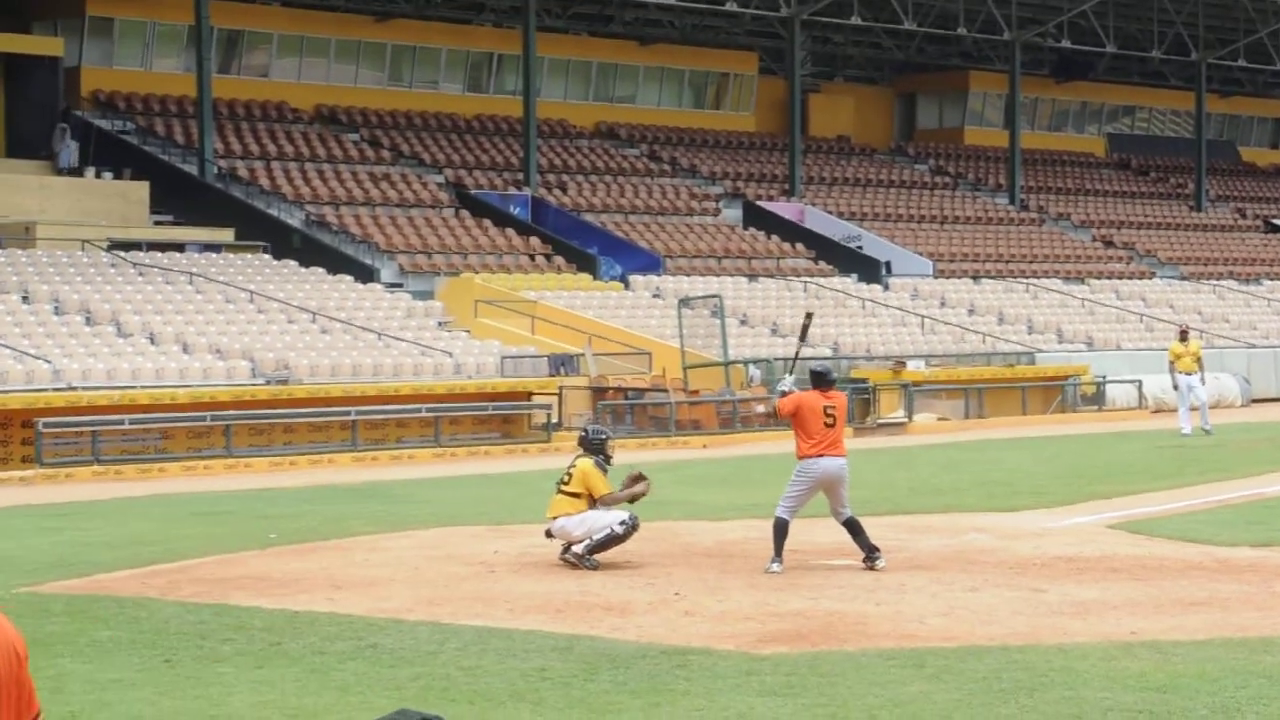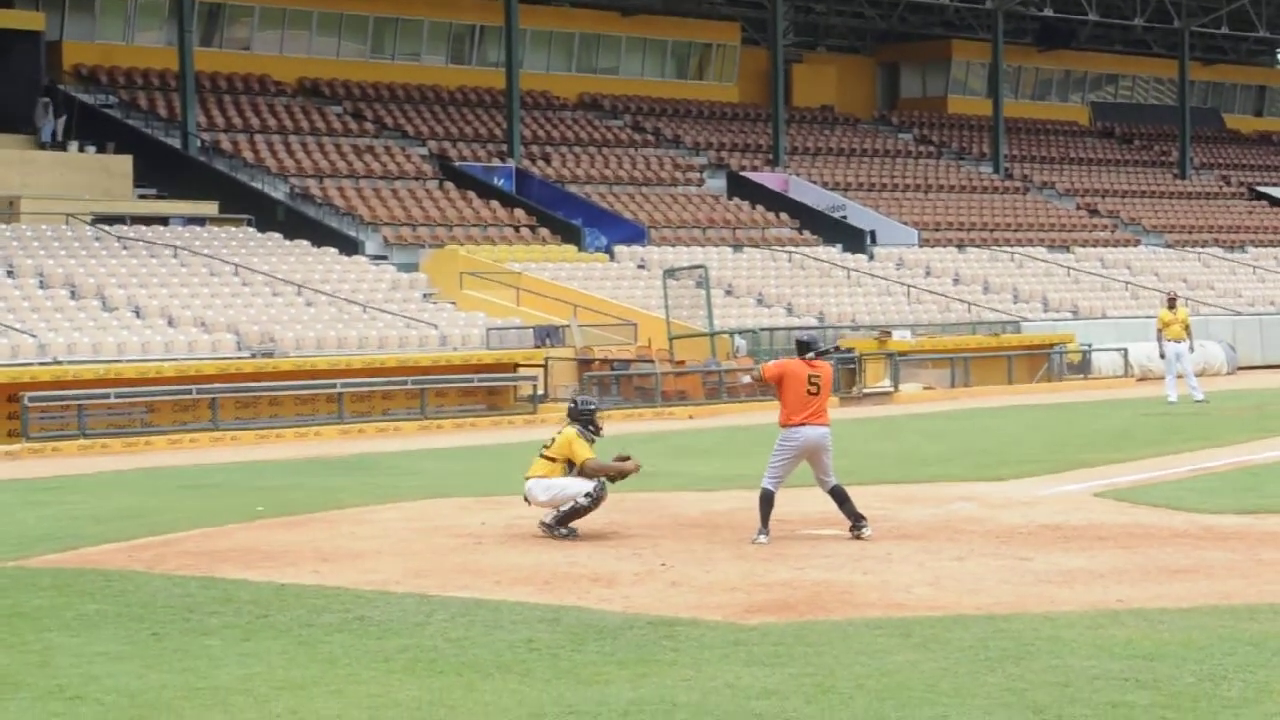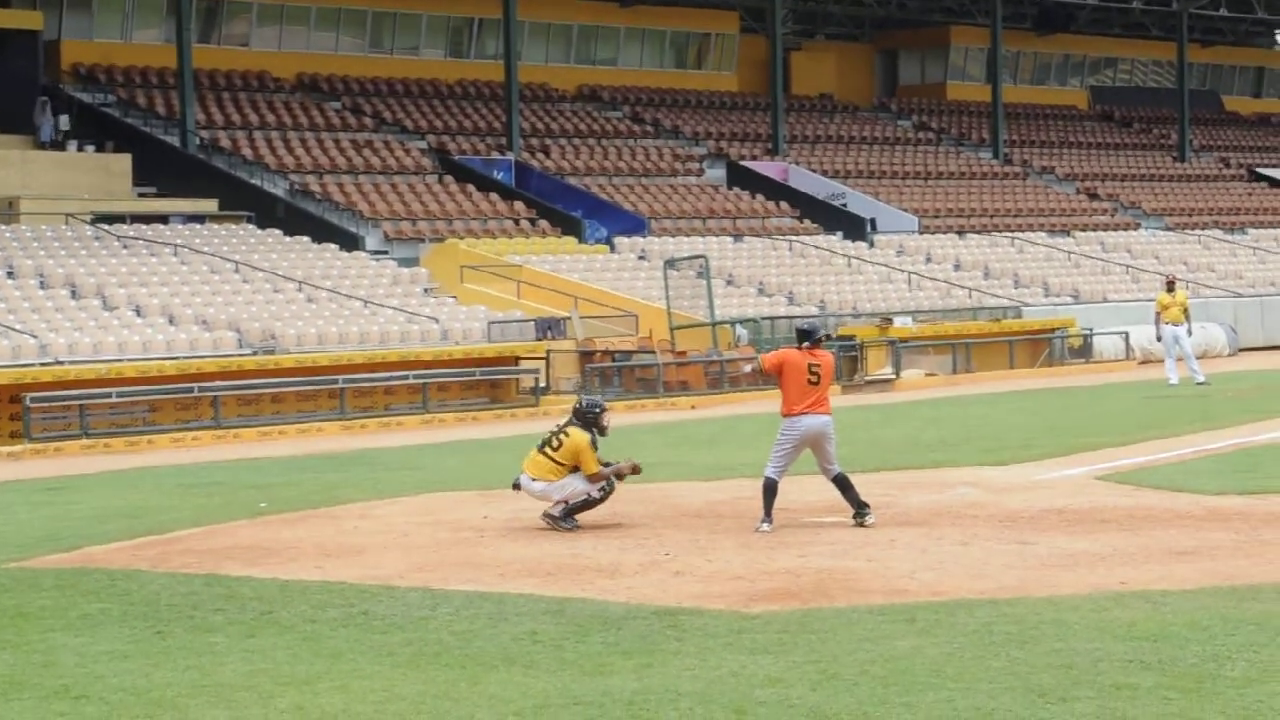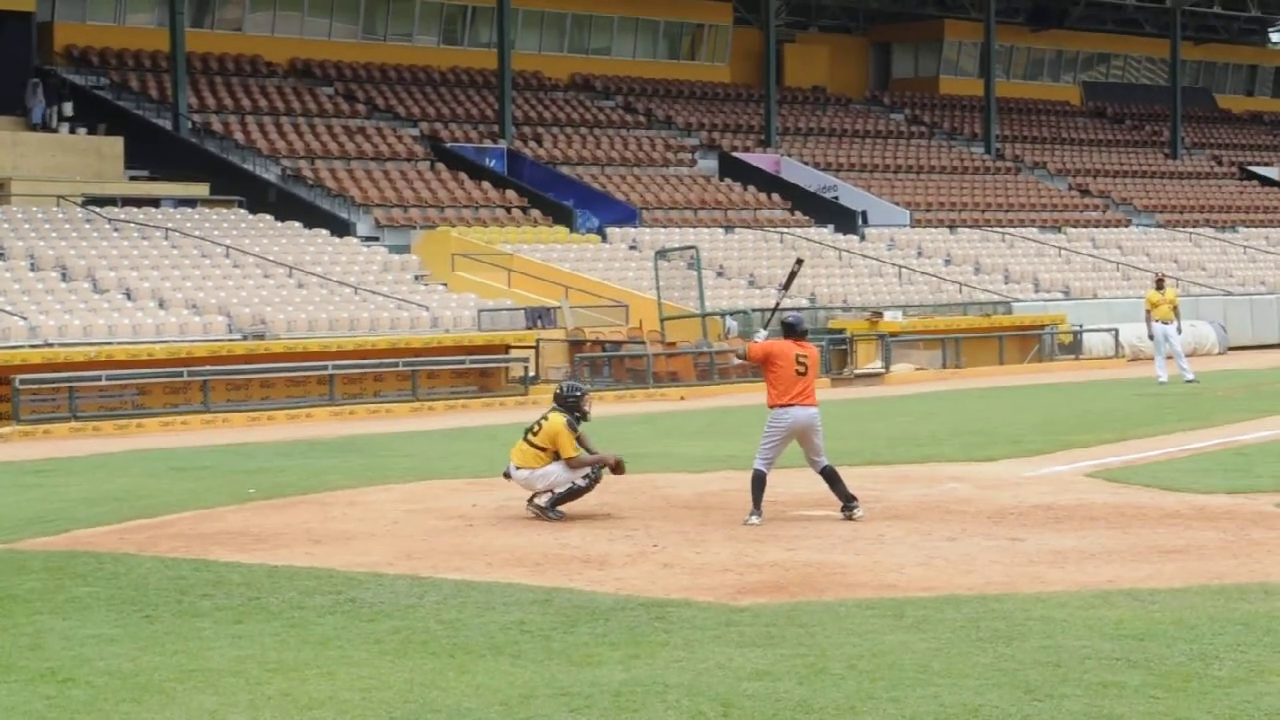
dt=0.7s
person 1, frame 1
left shoulder: (801, 399)
right shoulder: (842, 399)
left elbow: (773, 411)
left wrist: (782, 391)
right wrist: (792, 391)
left hip: (812, 465)
right hip: (839, 464)
left knee: (784, 512)
right knee: (843, 513)
left ankle: (777, 560)
right ankle: (873, 556)
person 1, frame 2
left shoulder: (786, 366)
right shoulder: (827, 369)
left elbow: (755, 375)
left wrist: (771, 366)
left hip: (794, 434)
right hip: (822, 433)
left knee: (770, 482)
right knee: (828, 481)
left ankle: (763, 531)
right ankle: (860, 524)
person 1, frame 3
left shoulder: (786, 356)
right shoulder: (828, 358)
left elbow: (756, 367)
left wrist: (774, 356)
left hip: (796, 423)
right hip: (823, 421)
left knee: (773, 471)
right knee: (832, 470)
left ankle: (767, 519)
right ankle: (863, 512)
person 1, frame 4
left shoulder: (773, 347)
right shoulder: (813, 351)
left elbow: (741, 353)
left wrist: (757, 340)
left hip: (784, 414)
right hip: (810, 413)
left knee: (762, 463)
right knee: (820, 462)
left ankle: (755, 512)
right ankle: (851, 505)
